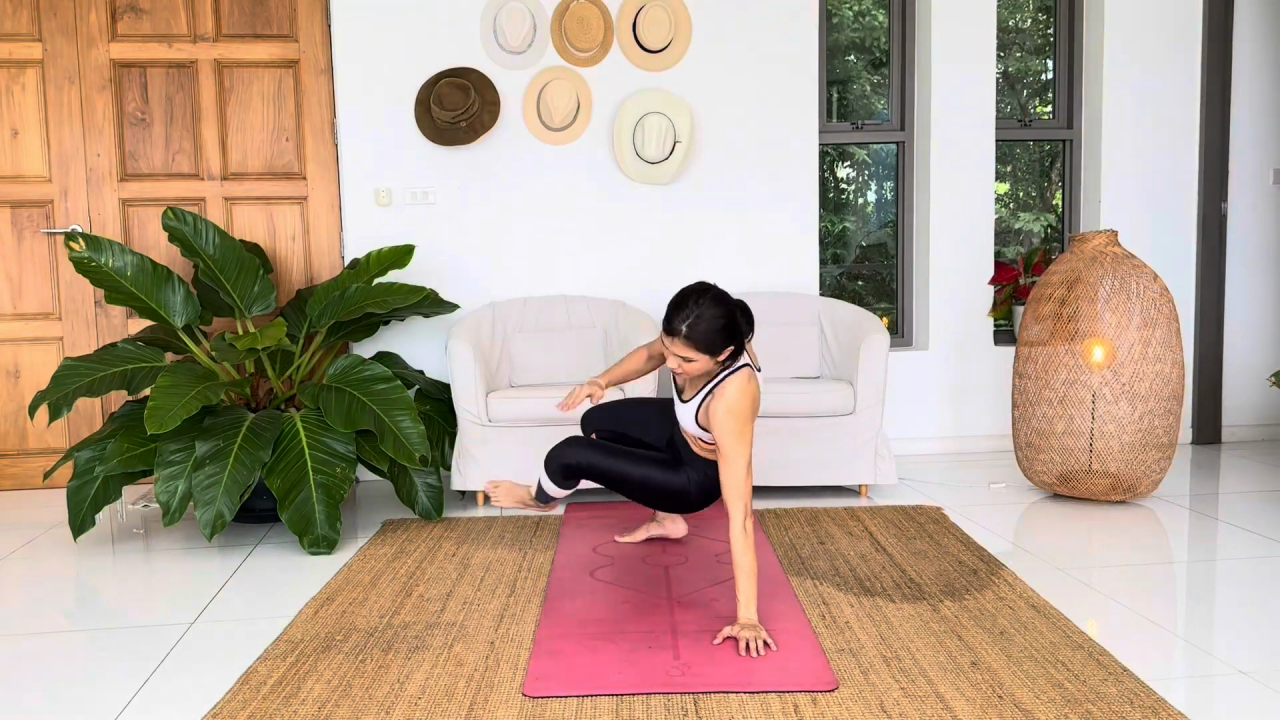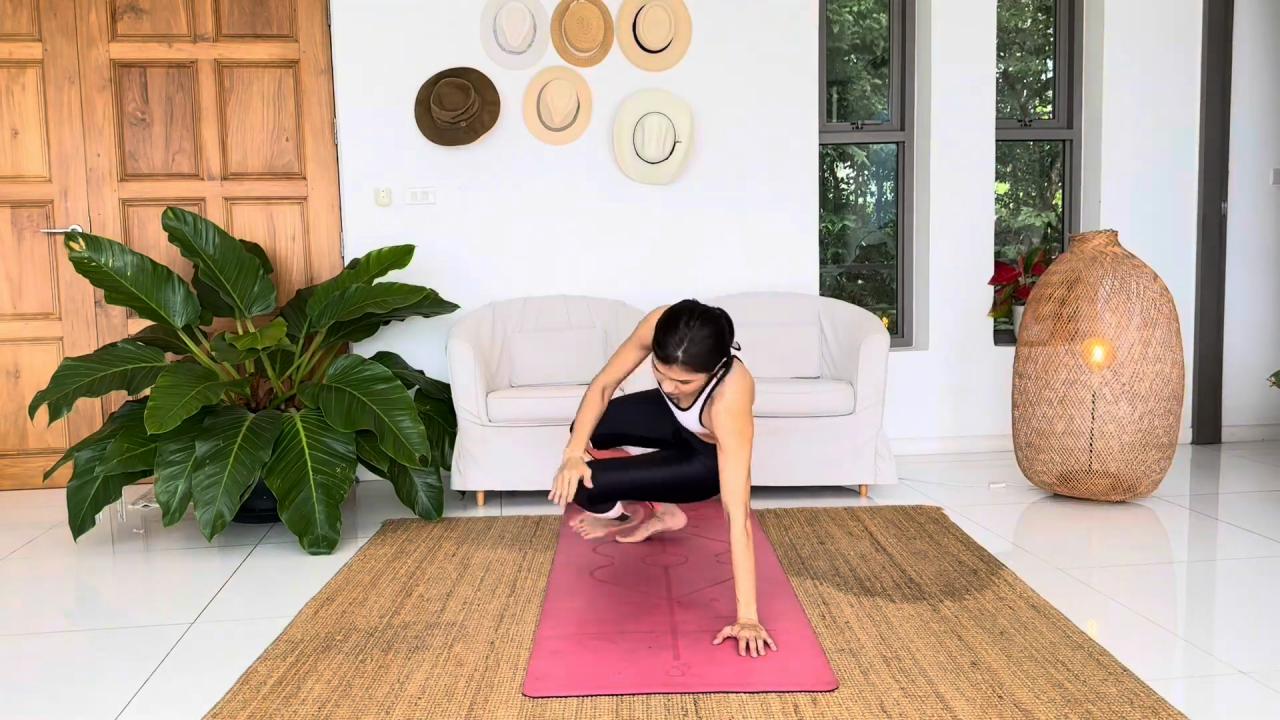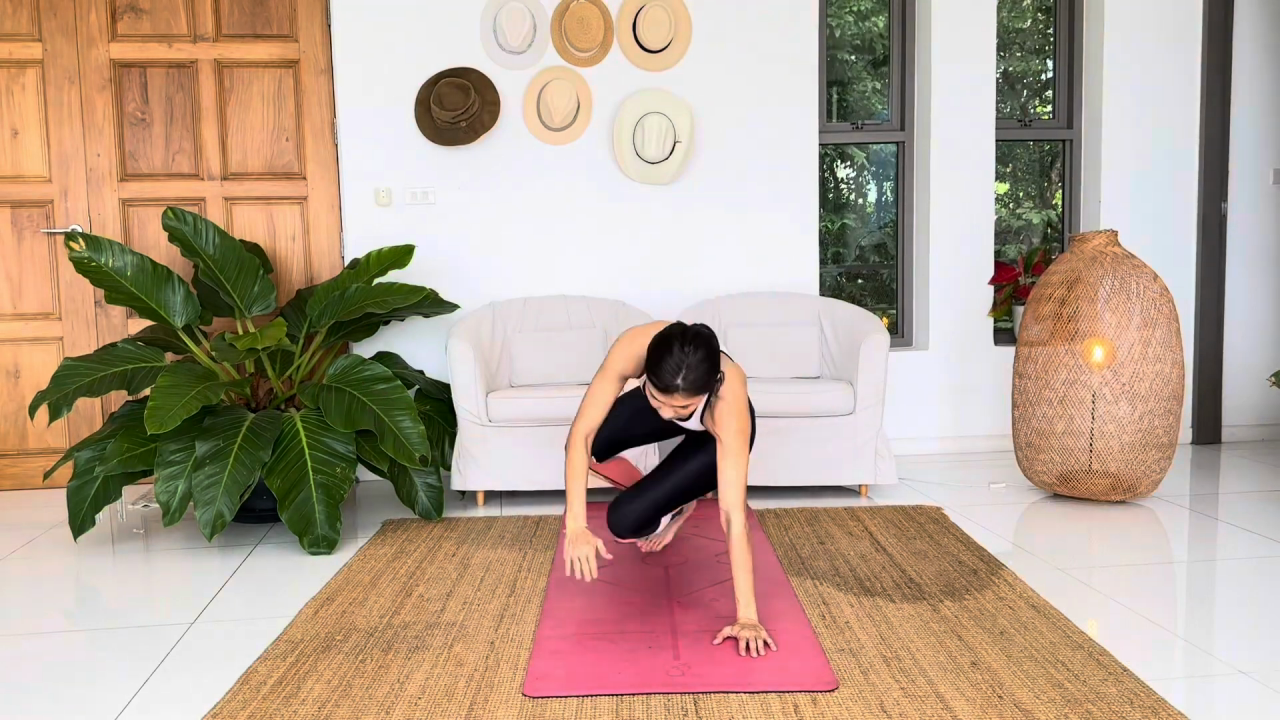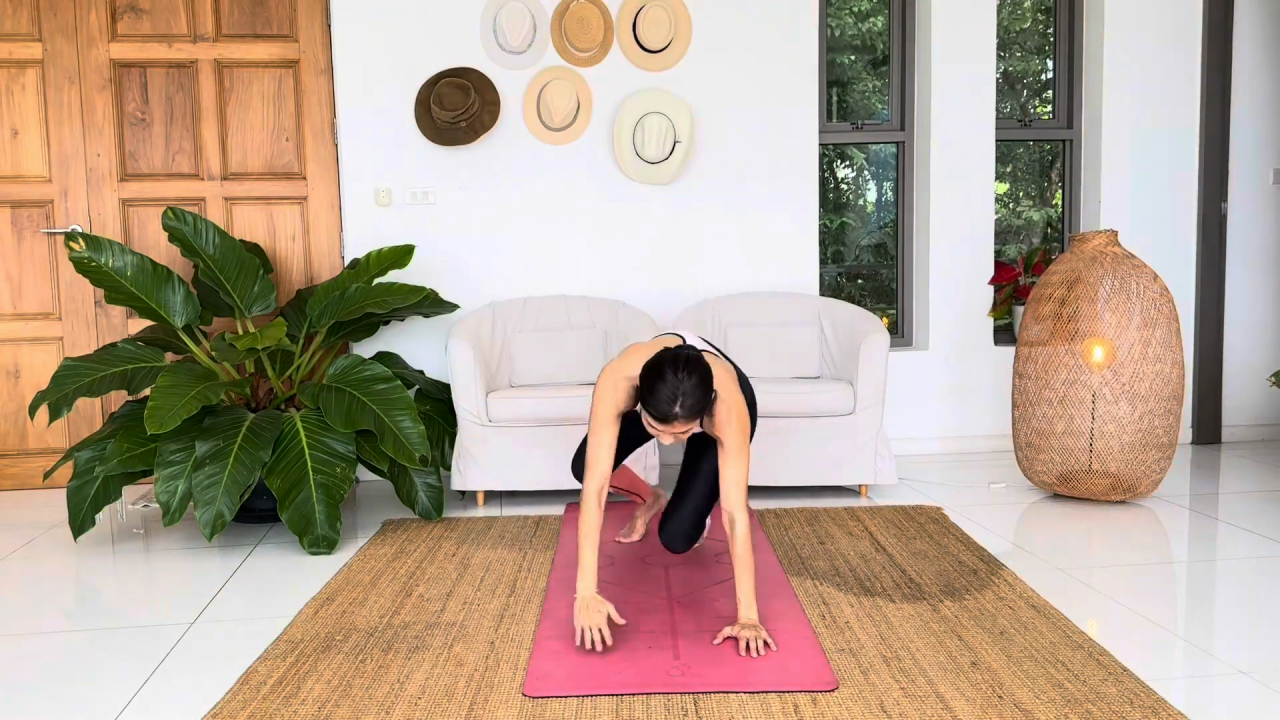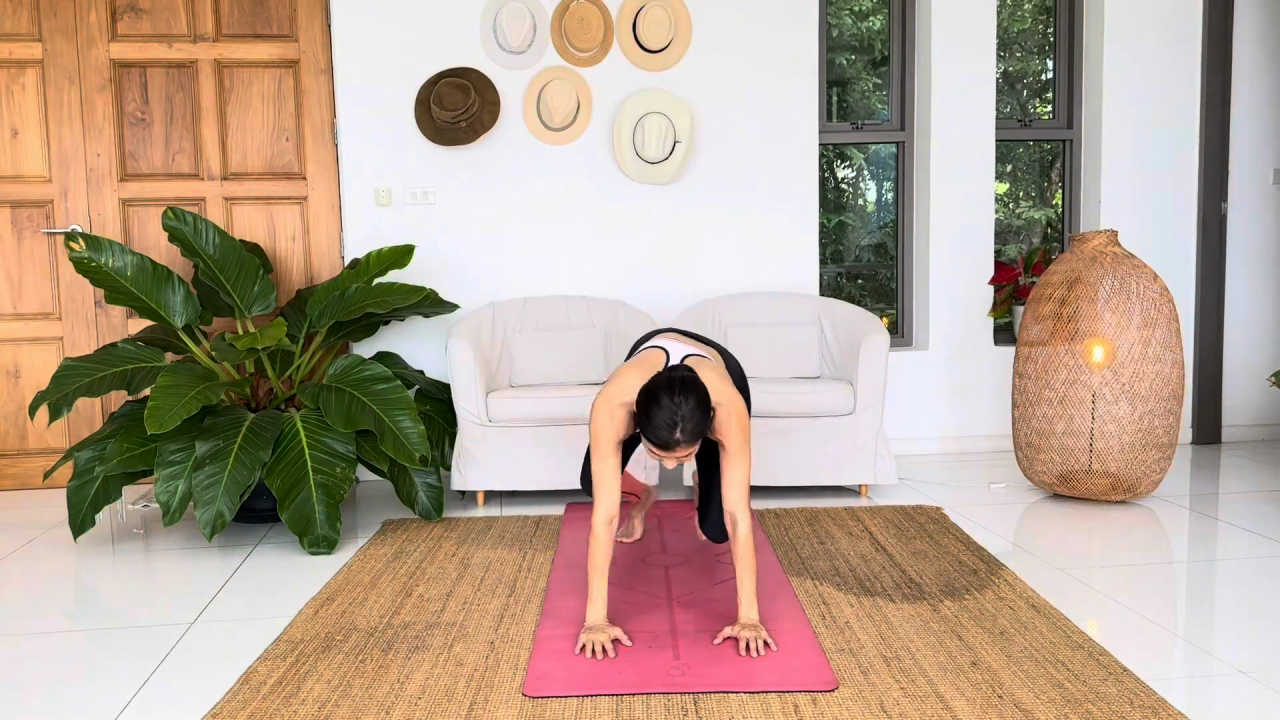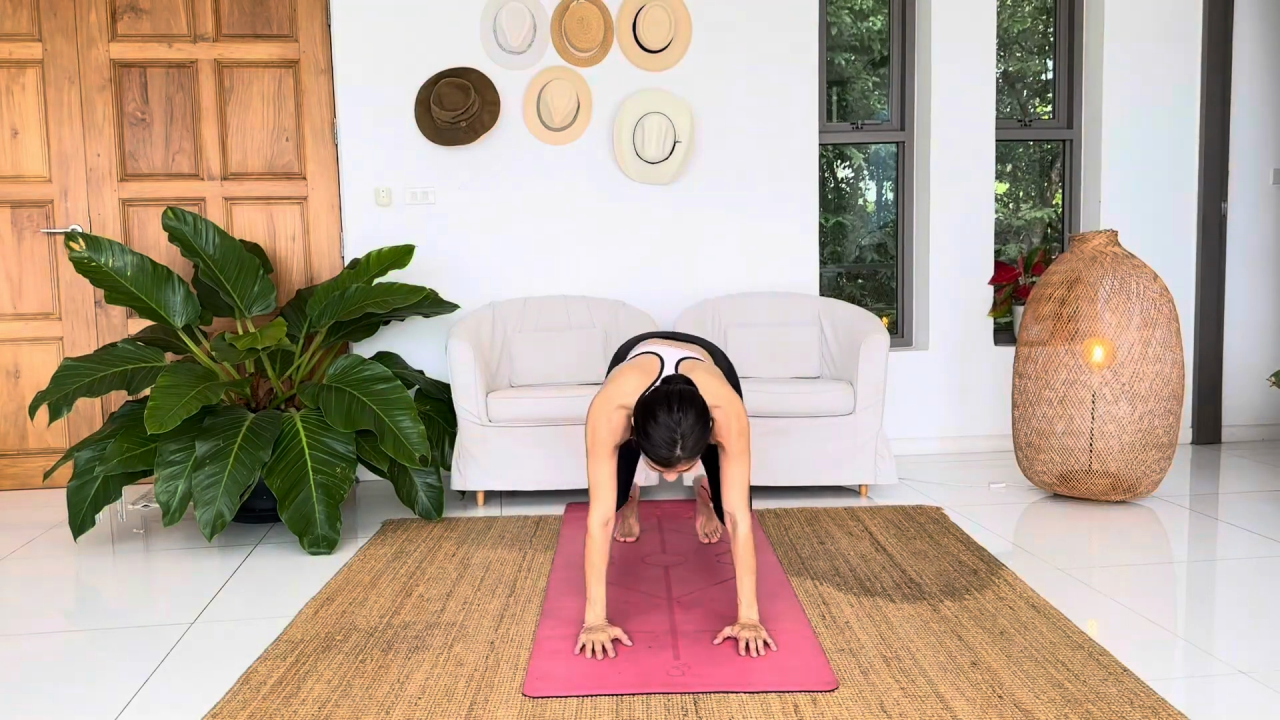
dt=0.1s
person 1, frame 1
left shoulder: (734, 398)
left elbow: (739, 514)
right elbow: (651, 353)
left wrist: (747, 618)
right wrist: (605, 381)
left hip: (697, 474)
right hip: (682, 430)
left knee: (567, 457)
right knee: (594, 422)
left ankle: (538, 496)
right ankle: (663, 520)
person 1, frame 2
left shoulder: (734, 394)
right shoulder: (660, 325)
left elbow: (737, 514)
right elbow: (602, 385)
left wrist: (747, 616)
right wrist: (574, 450)
left hip: (710, 459)
right hip: (679, 418)
left knee: (591, 487)
left ankle: (625, 517)
right ankle: (663, 513)
person 1, frame 3
left shoulder: (728, 399)
right shoulder: (635, 346)
left elbow: (733, 514)
right elbow: (581, 432)
left wrist: (747, 615)
right wrist: (576, 523)
left hip: (711, 437)
left knee: (623, 521)
left ankle: (675, 507)
right ankle: (661, 502)
person 1, frame 4
left shoulder: (728, 402)
right shoulder: (621, 377)
left elbow: (735, 514)
right elbow: (594, 487)
left wrist: (748, 616)
right wrist: (586, 594)
left knee: (679, 539)
right knee: (584, 468)
left ankle: (685, 517)
right ankle: (649, 499)
person 1, frame 5
left shoulder: (726, 404)
right shoulder: (615, 402)
left elbow: (738, 516)
right elbow: (604, 516)
left wrist: (748, 616)
right wrist: (595, 617)
left knee: (719, 529)
right knee: (596, 484)
left ankle: (711, 497)
right ankle: (640, 499)
person 1, frame 6
left shoulder: (725, 408)
right shoulder: (611, 407)
left elbow: (738, 517)
right elbow: (600, 518)
left wrist: (748, 616)
right wrist: (594, 618)
left knee: (727, 510)
right knee: (610, 497)
left ankle: (706, 494)
right ankle: (628, 500)
